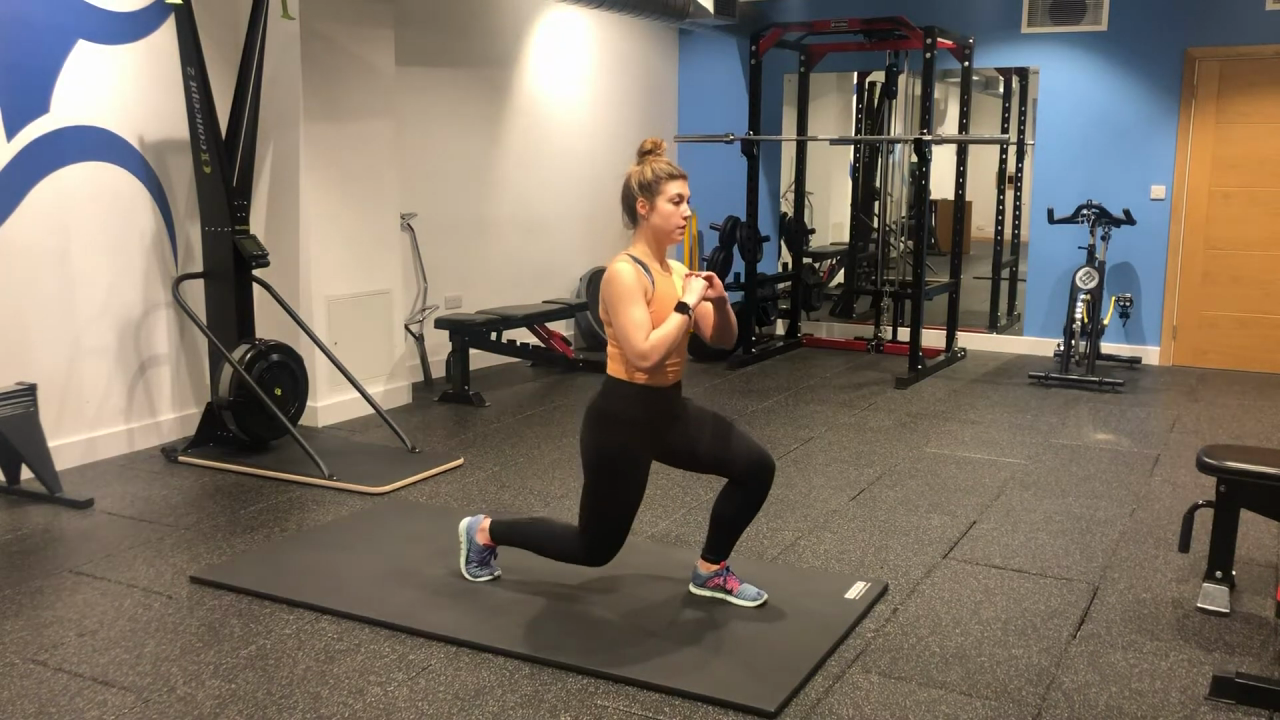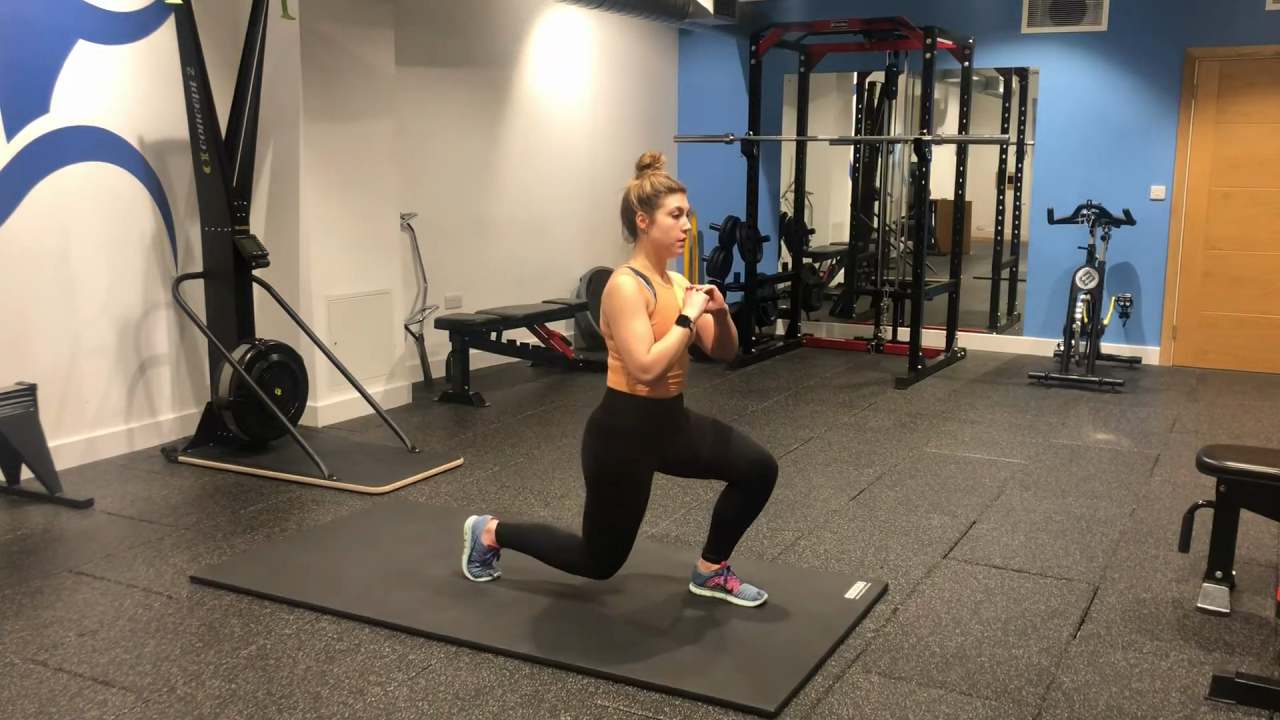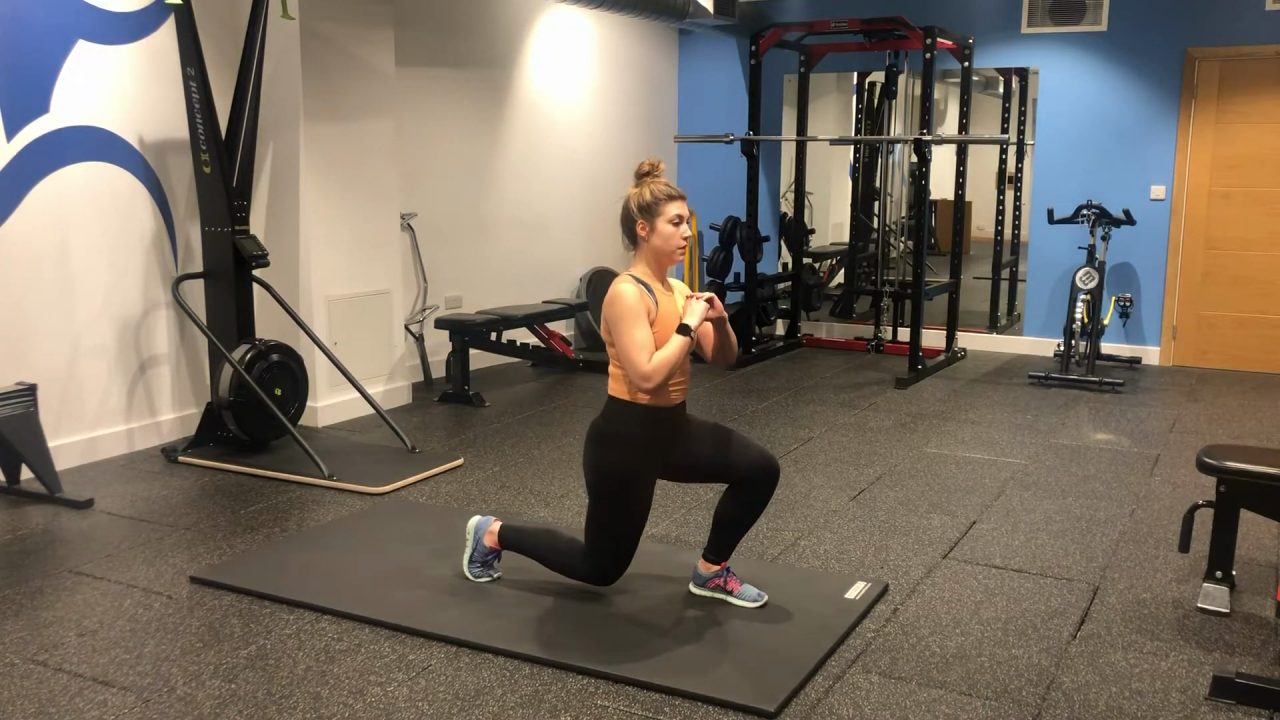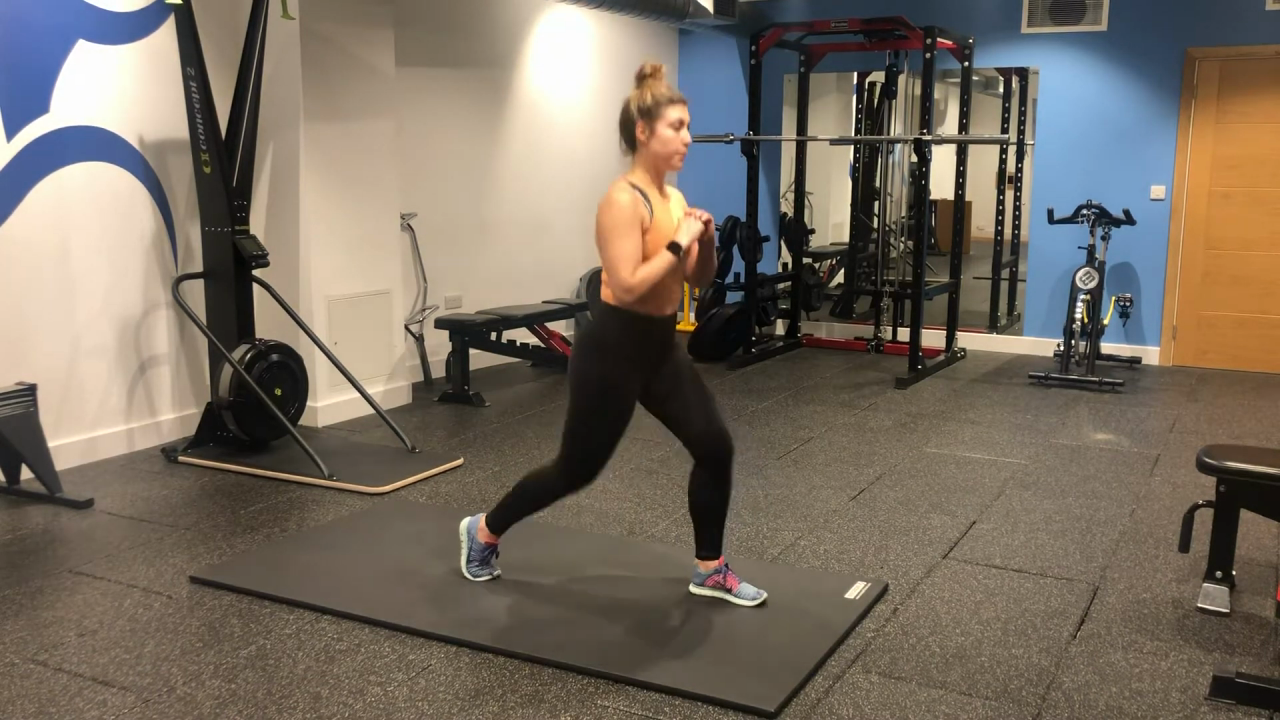
dt=0.4s
person 1, frame 1
left shoulder: (675, 270)
right shoulder: (624, 273)
left elbow: (723, 340)
right elbow: (644, 355)
left wrist: (719, 300)
right wrist: (687, 303)
left hip: (669, 409)
right hip: (622, 416)
left knee: (756, 467)
right knee: (596, 546)
left ankle: (710, 571)
right ankle: (484, 532)
person 1, frame 2
left shoulder: (676, 283)
right shoulder: (626, 286)
left elbow: (724, 352)
right elbow: (645, 368)
left wrist: (720, 313)
right wrist: (689, 317)
left hip: (670, 420)
right hip: (623, 429)
left knee: (759, 469)
right knee: (600, 561)
left ankle: (710, 571)
right ankle: (490, 533)
person 1, frame 3
left shoulder: (676, 289)
right shoulder: (627, 295)
left elbow: (723, 358)
right elbow: (645, 377)
left wrist: (719, 320)
right wrist: (688, 325)
left hip: (672, 426)
right hip: (625, 437)
left knee: (761, 469)
right knee: (603, 567)
left ankle: (711, 571)
right ankle: (492, 533)
person 1, frame 4
left shoulder: (672, 198)
right shoulder: (622, 200)
left elbow: (699, 280)
right elbow: (628, 286)
left wrist: (706, 240)
right wrist: (679, 242)
left hip: (661, 347)
right hip: (613, 348)
left knee: (716, 447)
right knee: (578, 469)
left ankle: (710, 571)
right ankle: (483, 531)
